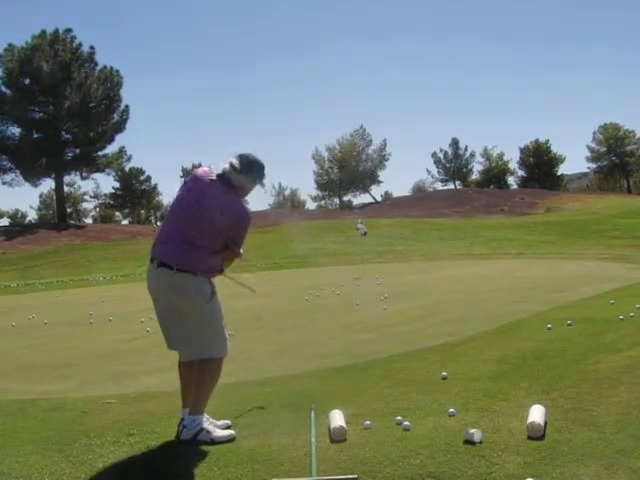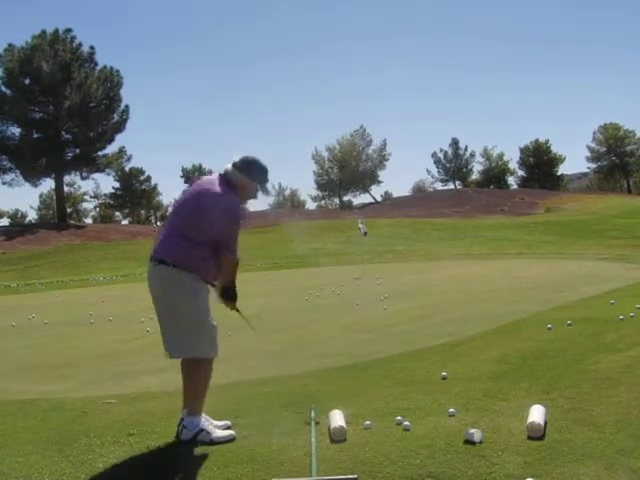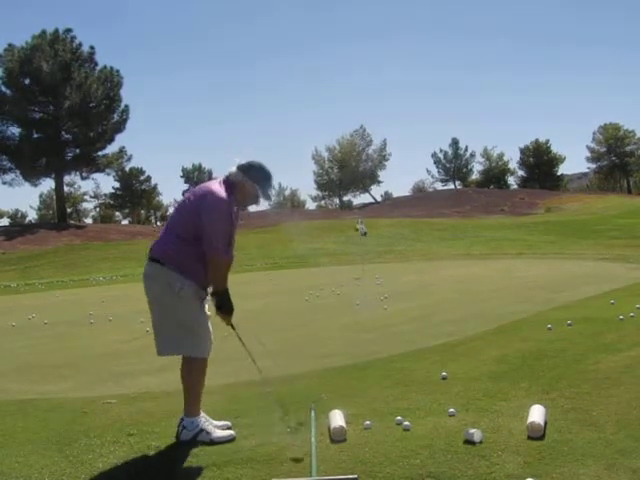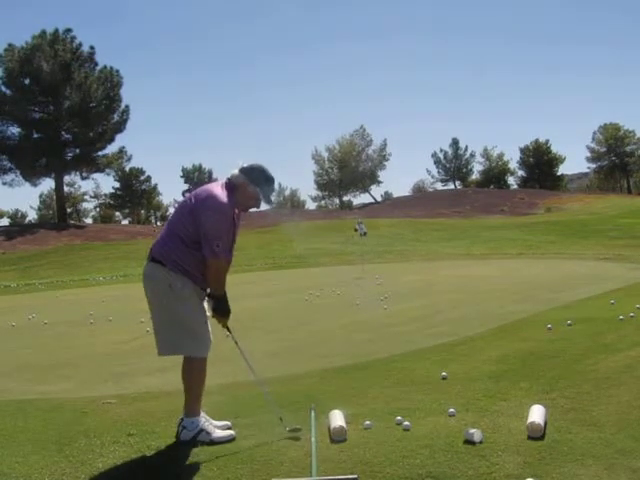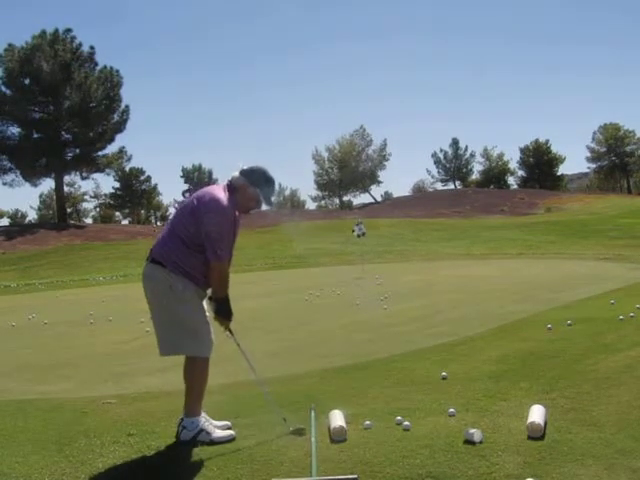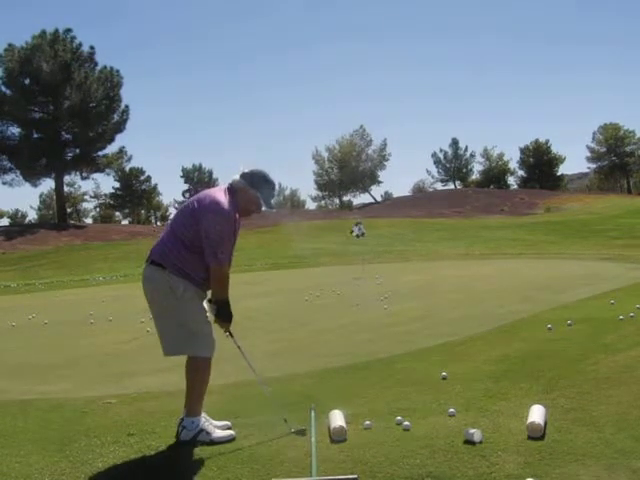
dt=0.3s
person 1, frame 1
left shoulder: (199, 177)
right shoulder: (238, 212)
right elbow: (232, 252)
right wrist: (217, 265)
left hip: (158, 271)
right hip: (187, 280)
left knee: (190, 348)
right knee: (214, 350)
left ankle: (190, 415)
right ankle: (193, 424)
person 1, frame 2
left shoulder: (207, 184)
right shoulder: (229, 205)
right elbow: (228, 256)
left wrist: (218, 282)
right wrist: (229, 290)
left hip: (164, 271)
right hip: (180, 277)
left knee: (192, 348)
right knee: (203, 350)
left ankle: (191, 416)
right ankle: (192, 425)
person 1, frame 3
left shoulder: (226, 203)
right shoulder: (216, 200)
left elbow: (223, 255)
right elbow: (215, 255)
left wrist: (218, 294)
right wrist: (222, 296)
left hip: (182, 278)
right hip: (171, 277)
left knee: (198, 347)
right knee: (195, 349)
left ankle: (193, 416)
right ankle: (191, 425)
person 1, frame 4
left shoulder: (228, 205)
right shoulder: (217, 202)
left elbow: (222, 258)
right elbow: (214, 259)
left wrist: (216, 296)
right wrist: (220, 299)
left hip: (180, 277)
right hip: (170, 277)
left knee: (198, 347)
right knee: (196, 348)
left ankle: (193, 416)
right ankle: (191, 424)
person 1, frame 5
left shoulder: (227, 206)
right shoulder: (218, 205)
left elbow: (220, 261)
right elbow: (218, 263)
left wrist: (217, 299)
right wrist: (222, 303)
left hip: (178, 277)
right hip: (170, 277)
left knee: (199, 347)
right knee: (198, 348)
left ankle: (193, 416)
right ankle: (191, 425)
person 1, frame 6
left shoulder: (227, 208)
right shoulder: (218, 208)
left elbow: (220, 264)
right elbow: (217, 266)
left wrist: (217, 301)
right wrist: (222, 306)
left hip: (176, 278)
right hip: (170, 279)
left knee: (200, 348)
right knee: (201, 348)
left ankle: (193, 416)
right ankle: (191, 425)
